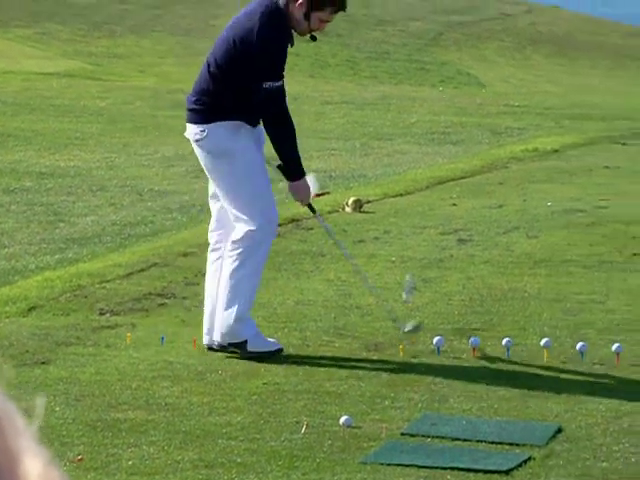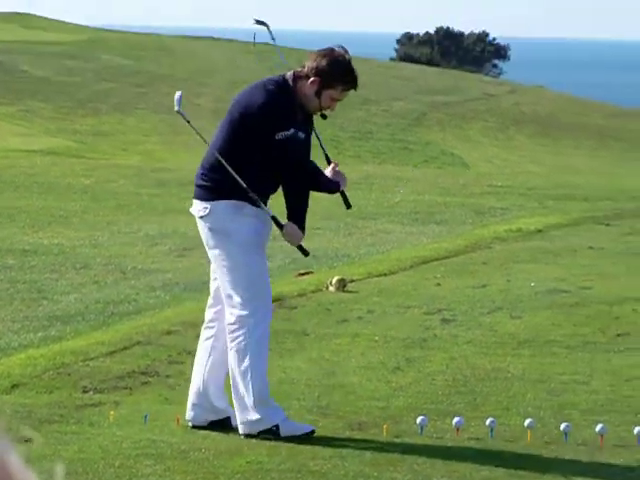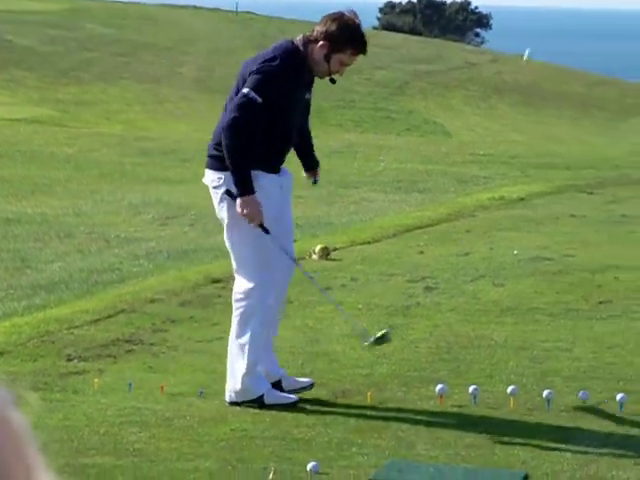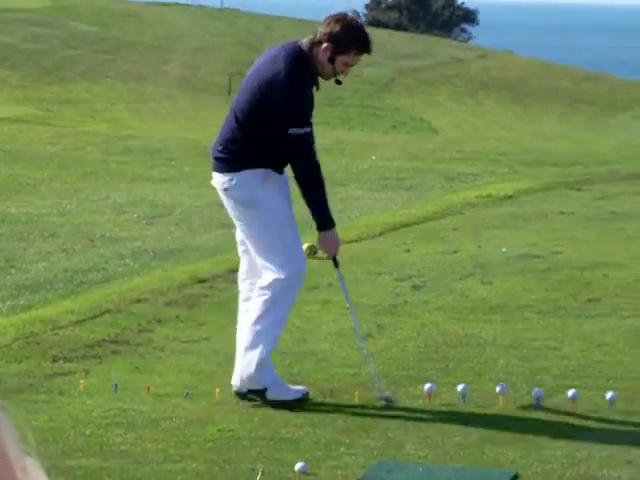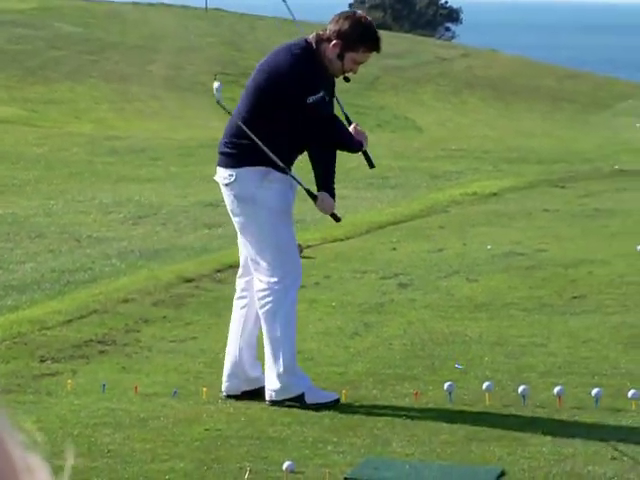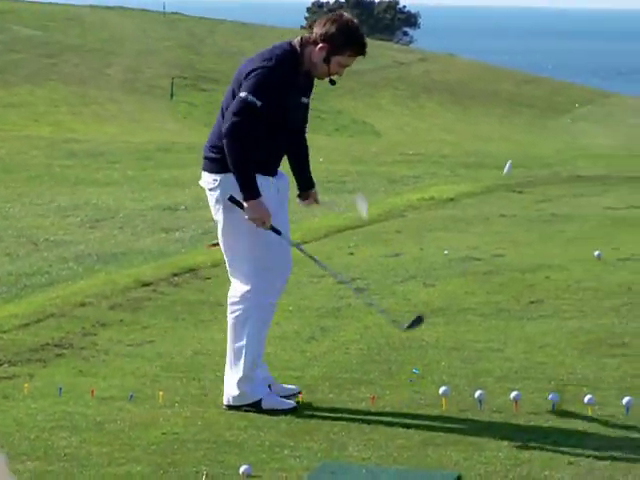
dt=0.4s
person 1, frame 1
right shoulder: (265, 32)
right elbow: (274, 110)
right wrist: (295, 175)
left hip: (229, 124)
right hip: (219, 127)
left knee: (229, 227)
right knee: (259, 221)
left ankle: (222, 326)
right ankle: (232, 327)
person 1, frame 2
left shoulder: (300, 112)
right shoulder: (267, 101)
left elbow: (296, 173)
right elbow: (298, 168)
left wrist: (296, 223)
right wrist: (334, 183)
left hip: (246, 208)
right hip: (225, 207)
left knee: (226, 309)
right knee: (251, 308)
left ankle: (205, 408)
right ankle: (258, 416)
person 1, frame 3
left shoulder: (303, 72)
right shoulder: (275, 67)
right elbow: (235, 127)
left wrist: (310, 164)
right wrist: (244, 192)
left hip: (270, 175)
right hip: (239, 179)
left knee: (279, 270)
right knee: (258, 278)
left ankle: (263, 369)
right ankle: (245, 385)
person 1, frame 4
left shoulder: (291, 57)
right shoulder: (291, 78)
right elbow: (304, 157)
right wrist: (325, 225)
left hip: (253, 172)
right hip: (247, 176)
left knee: (261, 274)
right knee: (286, 269)
left ankle: (255, 373)
right ankle: (252, 374)
person 1, frame 5
left shoulder: (319, 73)
right shoulder: (293, 66)
left elbow: (321, 135)
right elbow: (327, 127)
left wrist: (325, 190)
right wrist: (355, 141)
left hip: (267, 174)
right hip: (249, 174)
left knee: (257, 275)
right knee: (279, 273)
left ankle: (241, 377)
right ankle: (285, 383)
person 1, frame 6
left shoulder: (302, 76)
right shoulder: (270, 70)
left elbow: (293, 136)
right elbow: (235, 130)
left wrist: (306, 185)
right wrist: (250, 195)
left hip: (264, 178)
right hip: (234, 179)
left knee: (275, 273)
right knee: (255, 281)
left ankle: (252, 374)
right ankle: (243, 389)
